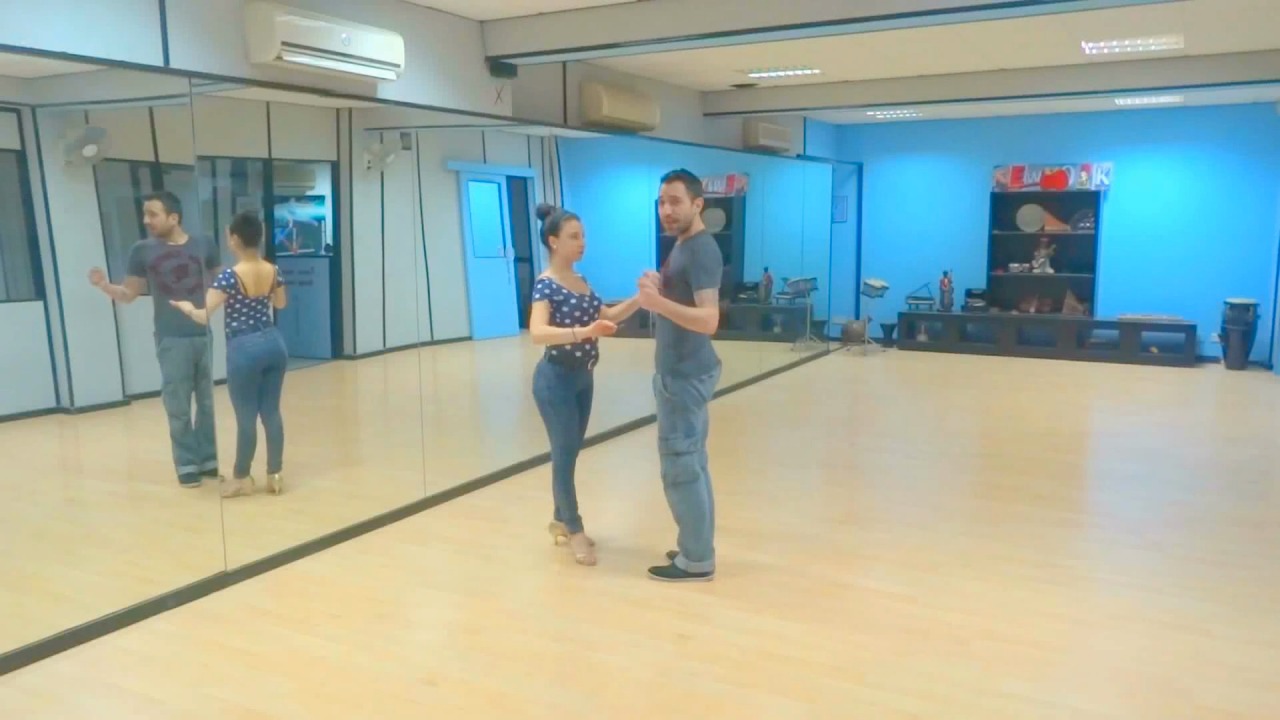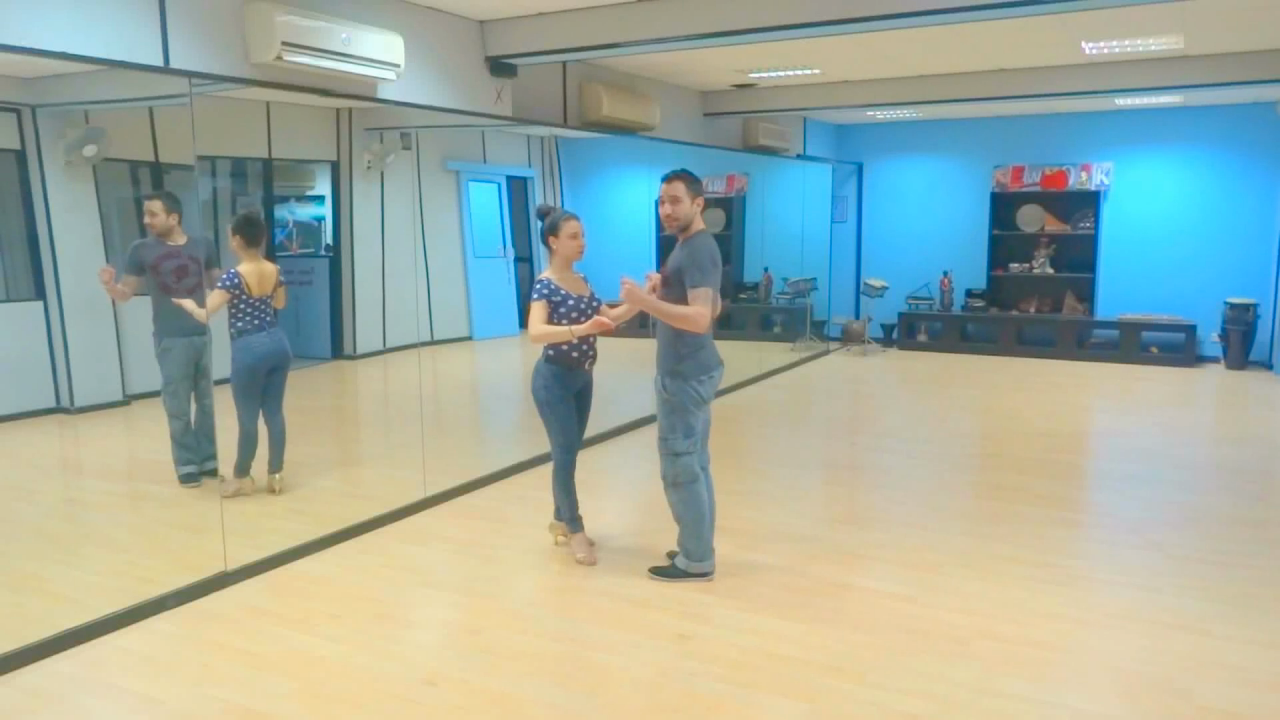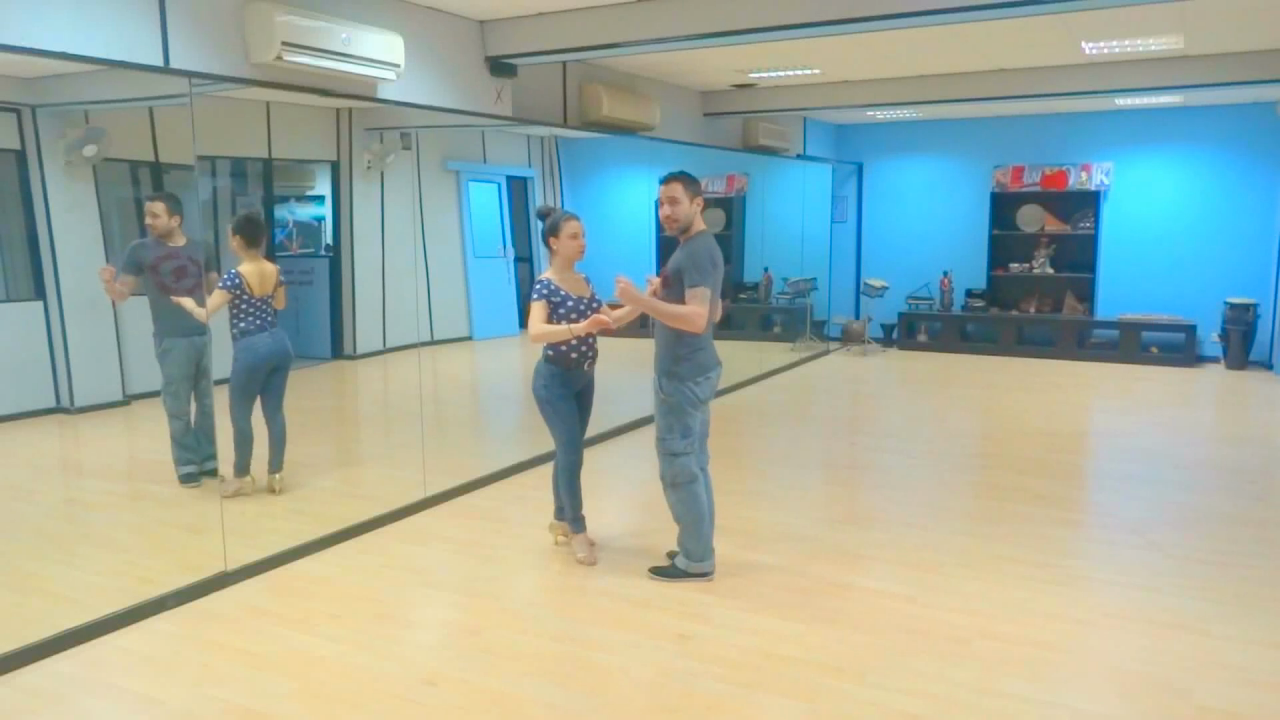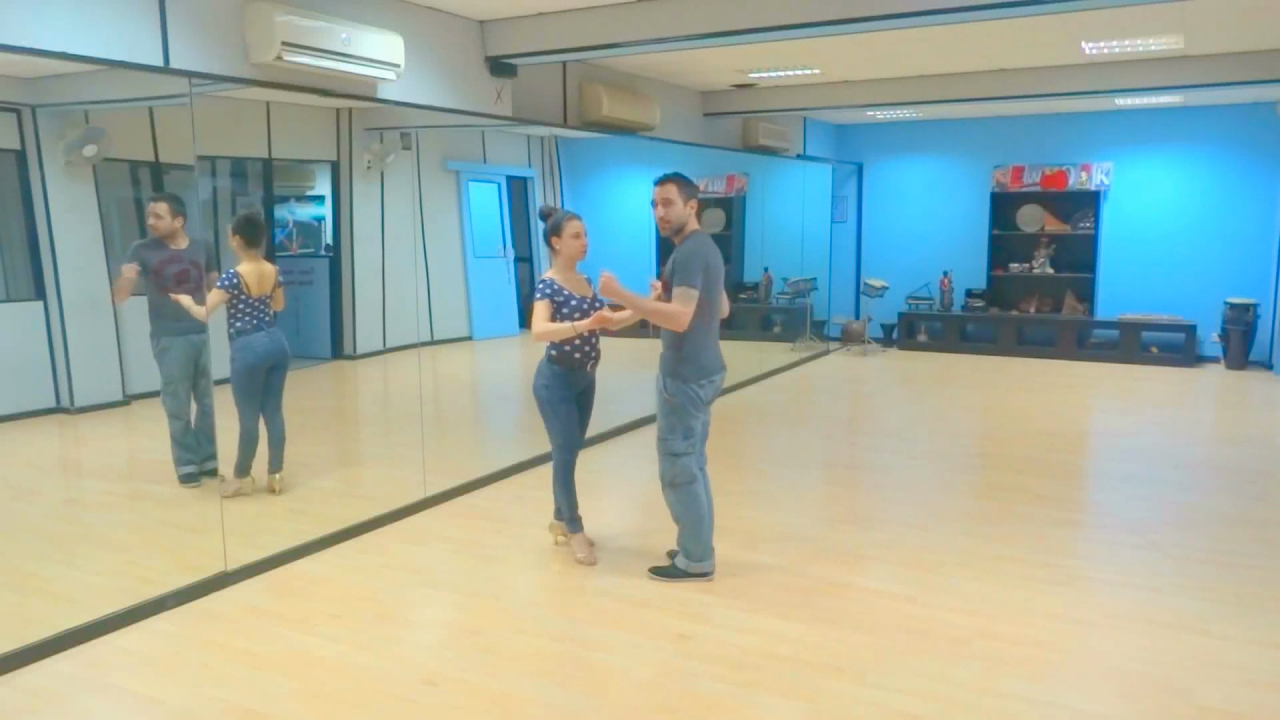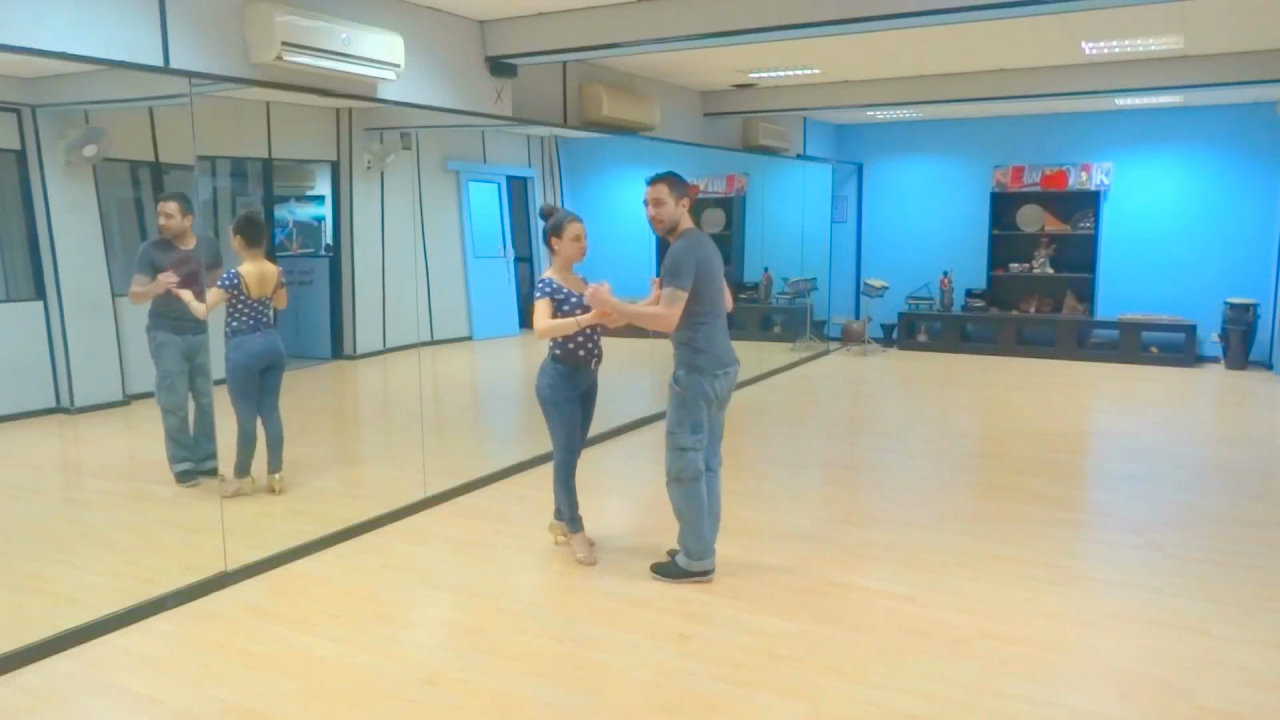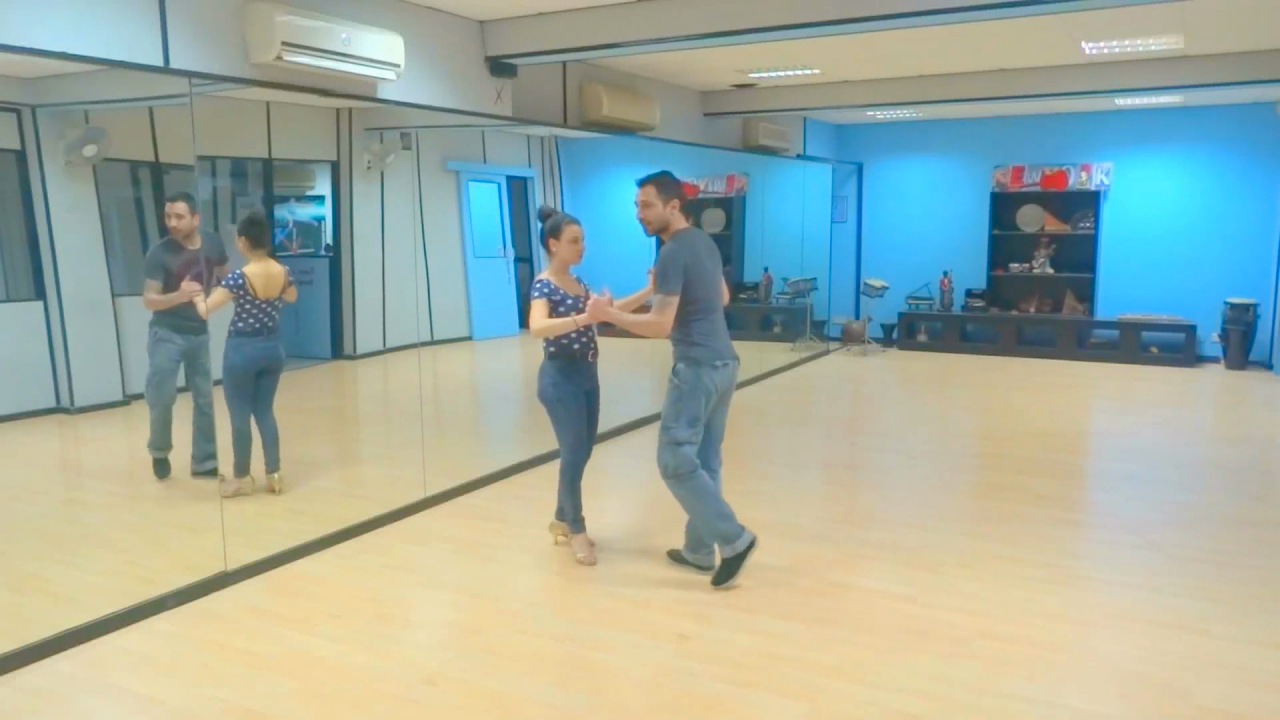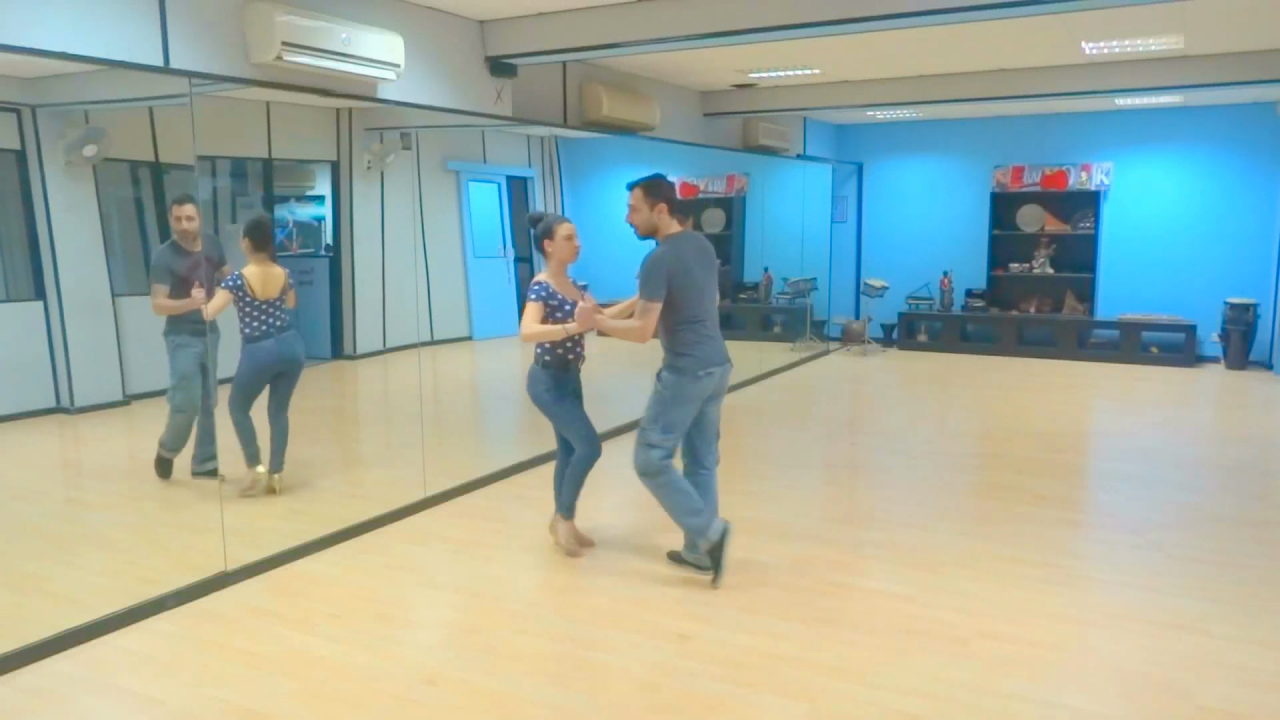
dt=0.3s
person 1, frame 1
left shoulder: (701, 250)
right shoulder: (682, 246)
left elbow: (708, 319)
left wrist: (660, 304)
right wrist: (661, 288)
left hip: (685, 375)
right hip: (679, 371)
left knee: (679, 467)
right knee: (691, 463)
left ankle: (696, 560)
right ankle: (696, 549)
person 1, frame 2
left shoulder: (698, 249)
right shoulder: (688, 246)
left elbow: (700, 318)
left wrist: (646, 301)
right wrist: (664, 289)
left hip: (686, 375)
right hip: (689, 371)
left knee: (679, 467)
right knee: (694, 464)
left ankle: (695, 561)
right ankle: (697, 549)
person 1, frame 3
left shoulder: (697, 251)
right shoulder: (694, 248)
left elbow: (697, 318)
right elbow: (714, 312)
left wrist: (639, 300)
right wrist: (665, 295)
left hip: (682, 376)
right hip: (694, 371)
left knee: (678, 468)
right knee: (693, 464)
left ankle: (697, 561)
right ankle: (696, 549)
person 1, frame 4
left shoulder: (691, 252)
right shoulder: (701, 248)
left elbow: (679, 318)
right elbow: (722, 309)
left wrist: (622, 295)
right wrist: (665, 296)
left hip: (686, 377)
right hip: (700, 372)
left knee: (678, 468)
right knee: (692, 465)
left ankle: (696, 561)
right ankle: (696, 548)
person 1, frame 5
left shoulder: (682, 251)
right shoulder: (704, 244)
left elbow: (667, 319)
right elbow: (727, 303)
left wrist: (611, 304)
left hip: (699, 372)
right hip: (722, 366)
left knee: (683, 466)
right knee: (705, 462)
left ankle: (694, 559)
right ankle: (697, 551)
person 1, frame 6
left shoulder: (672, 253)
right shoulder: (703, 242)
left elbow: (660, 325)
left wrist: (608, 314)
left hip: (697, 367)
right hip: (724, 362)
left knee: (676, 461)
right knee: (705, 460)
left ankle: (732, 539)
right ankle: (699, 550)
person 1, frame 7
left shoulder: (658, 260)
right shoulder: (702, 245)
left elbow: (641, 331)
left wrist: (596, 321)
left hip: (686, 373)
right hip: (717, 366)
left knee: (652, 460)
right knee: (702, 460)
left ankle: (709, 528)
right ankle: (699, 549)
person 2, frame 1
left shoulder: (580, 280)
right shoulder: (546, 285)
left elbow: (607, 317)
right elbow: (538, 332)
left wrist: (642, 296)
right wrist: (584, 332)
left hip: (583, 378)
right hip: (556, 379)
left knee: (571, 452)
right knee: (564, 454)
left ankle: (560, 521)
right ankle: (573, 529)
person 2, frame 2
left shoulder: (582, 281)
right shoulder: (544, 285)
left elbow: (609, 318)
right elbow: (535, 332)
right wrist: (582, 329)
left hip: (583, 377)
right hip: (554, 379)
left knee: (570, 452)
right knee: (565, 454)
left ankle: (560, 520)
right ankle: (574, 529)
person 2, frame 3
left shoulder: (584, 281)
right shoulder: (545, 286)
left elbow: (611, 320)
right elbow: (535, 332)
right wrist: (580, 328)
left hip: (583, 378)
right hip: (554, 379)
left knee: (569, 452)
right knee: (571, 453)
left ankle: (561, 520)
right ankle: (576, 529)
person 2, frame 4
left shoulder: (585, 281)
right shoulder: (548, 285)
left elbow: (612, 321)
right elbow: (539, 330)
right wrist: (585, 324)
left hip: (585, 379)
right hip: (556, 380)
left knee: (570, 452)
right knee: (565, 455)
left ankle: (560, 521)
right ankle: (574, 530)
person 2, frame 5
left shoulder: (581, 281)
right shoulder: (547, 285)
left elbow: (611, 318)
right elbow: (542, 327)
right wrist: (588, 318)
left hip: (586, 377)
right hip: (559, 378)
left knee: (571, 452)
right knee: (566, 454)
left ankle: (560, 520)
right ankle: (573, 530)
person 2, frame 6
left shoulder: (577, 282)
right shoulder: (543, 286)
left elbow: (611, 310)
right elbow: (537, 328)
left wrist: (649, 291)
right wrist: (582, 318)
left hip: (587, 375)
right hip: (560, 377)
left knee: (582, 452)
right knee: (574, 454)
left ankle: (562, 521)
right ankle: (576, 531)
person 2, frame 7
left shoulder: (572, 285)
right shoulder: (541, 287)
left elbow: (599, 318)
right elbow: (527, 332)
left wrist: (637, 300)
right wrist: (574, 327)
left hip: (567, 378)
right hip: (548, 380)
left knee: (570, 451)
right knee: (589, 446)
left ankle: (564, 518)
right ankle: (564, 519)
person 3, frame 1
left shoulder: (204, 245)
right shoulder: (143, 251)
right elbow: (128, 294)
right wrist: (104, 285)
left hip: (203, 335)
right hip: (171, 339)
left knee: (205, 401)
right knee: (178, 405)
left ankle: (207, 460)
right ankle: (186, 465)
person 3, frame 2
left shoulder: (203, 246)
right shoulder: (141, 250)
left elbow: (217, 285)
right elbow: (125, 293)
right wrist: (109, 285)
left hip: (201, 335)
right hip: (170, 339)
left knee: (205, 400)
right knee: (178, 405)
left ankle: (207, 459)
right ankle: (186, 464)
person 3, frame 3
left shoulder: (203, 248)
right shoulder: (140, 250)
left elbow: (215, 289)
right elbow: (121, 295)
right wrist: (108, 283)
left hip: (202, 335)
right hip: (171, 339)
left knee: (205, 401)
right knee: (178, 405)
left ankle: (206, 460)
right ankle: (186, 465)
person 3, frame 4
left shoulder: (203, 248)
right shoulder: (142, 250)
left elbow: (214, 288)
right elbow: (120, 297)
right wrist: (124, 279)
left hip: (200, 334)
right hip: (169, 339)
left knee: (205, 401)
right knee: (178, 405)
left ankle: (207, 460)
right ankle: (186, 465)
person 3, frame 5
left shoulder: (209, 247)
right shoulder: (151, 251)
left elbow: (217, 283)
right elbow: (134, 295)
right wrist: (155, 287)
left hip: (198, 333)
right hip: (166, 335)
left knee: (204, 399)
right knee: (173, 401)
left ankle: (204, 461)
right ankle: (181, 464)
person 3, frame 6
left shoulder: (213, 244)
right shoulder: (159, 253)
left elbow: (225, 277)
right elbow: (149, 300)
right wrist: (179, 295)
left hip: (199, 334)
right hip: (166, 334)
left knee: (204, 400)
right knee: (161, 397)
left ankle: (204, 461)
right ankle: (159, 452)
person 3, frame 7
left shoulder: (212, 244)
right shoulder: (164, 257)
left elbow: (225, 278)
right elbow: (158, 305)
right wrist: (190, 303)
left hip: (209, 334)
right hip: (181, 336)
left knee: (207, 400)
right knee: (186, 402)
left ankle: (203, 462)
right ankle: (167, 450)
person 4, frame 1
left shoulder: (230, 276)
right shoulder: (273, 271)
left elbow: (203, 316)
left wrist: (185, 307)
left hip: (244, 349)
right hip: (274, 343)
left knee: (246, 417)
right knee: (271, 412)
left ankle: (242, 477)
right ankle: (274, 475)
person 4, frame 2
left shoulder: (234, 277)
right shoulder: (275, 271)
left elbow: (205, 315)
left wrist: (188, 305)
left hip: (249, 349)
right hip: (278, 344)
left knee: (247, 418)
right knee: (274, 412)
left ankle: (242, 478)
right ankle: (275, 475)
person 4, frame 3
left shoulder: (235, 277)
right shoulder: (275, 271)
left elbow: (205, 314)
left wrist: (187, 304)
left hip: (252, 349)
right hip: (280, 344)
left knee: (240, 416)
right knee: (274, 412)
left ankle: (242, 477)
right ankle: (275, 474)
person 4, frame 4
left shoulder: (233, 277)
right shoulder: (274, 272)
left elbow: (203, 313)
left wrist: (186, 301)
left hip: (249, 349)
right hip: (277, 344)
left knee: (249, 418)
right knee: (274, 412)
left ankle: (243, 477)
right ankle: (275, 475)
person 4, frame 5
left shoulder: (233, 277)
right shoulder: (276, 272)
left elbow: (202, 312)
left wrist: (187, 296)
left hip: (244, 349)
right hip: (273, 344)
left knee: (246, 416)
right knee: (270, 411)
left ankle: (242, 477)
right ankle: (275, 474)
person 4, frame 6
left shoulder: (239, 277)
right shoulder: (283, 272)
left elbow: (205, 311)
right elbow: (292, 297)
left wrist: (197, 295)
left hip: (242, 351)
right hip: (272, 348)
left knee: (240, 415)
right knee: (265, 412)
left ankle: (242, 477)
right ankle: (274, 474)
person 4, frame 7
left shoulder: (238, 279)
right shoulder: (284, 275)
left elbow: (209, 314)
left hip: (259, 352)
right hip: (291, 345)
left knee: (238, 407)
right knee: (279, 411)
left ankle: (256, 467)
right ankle: (275, 474)
